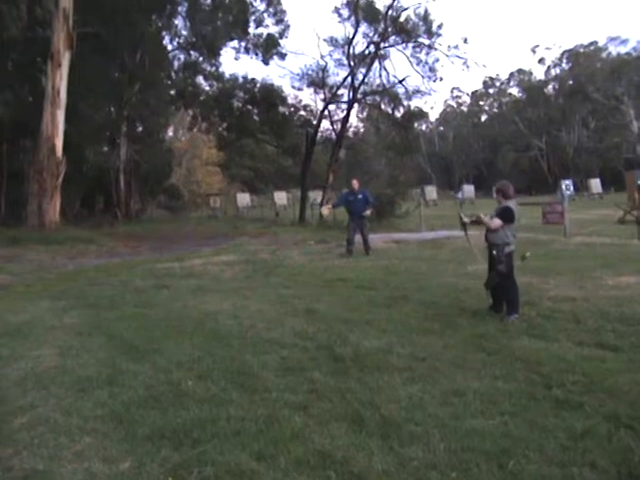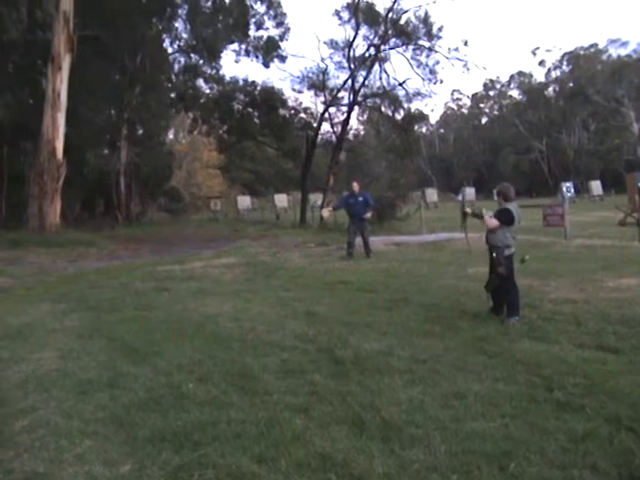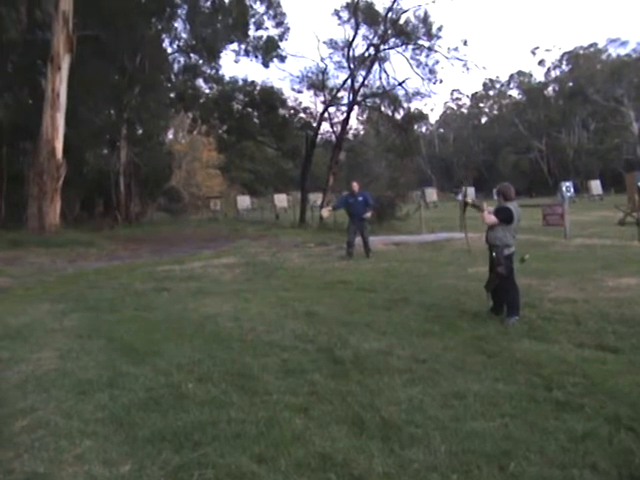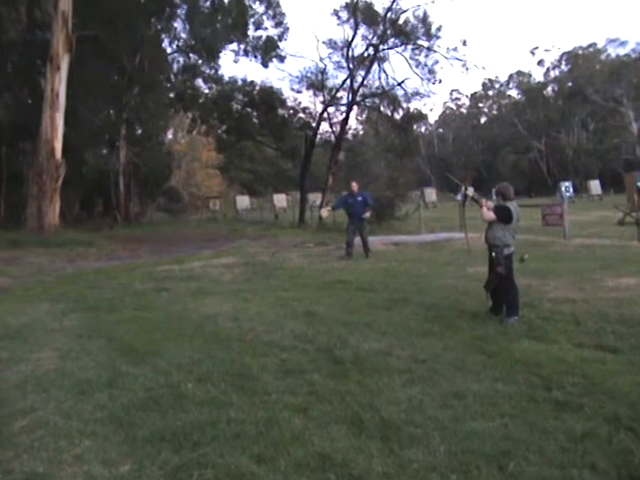
dt=0.2s
person 1, frame 1
left shoulder: (507, 209)
right shoulder: (505, 207)
left elbow: (493, 225)
right elbow: (492, 220)
left wrist: (483, 219)
right wrist: (475, 220)
left hip: (503, 250)
right hip: (497, 249)
left knee: (507, 280)
right knee: (494, 279)
left ankle: (513, 311)
right ankle: (497, 306)
person 1, frame 2
left shoulder: (507, 211)
right shoulder: (507, 209)
left elbow: (490, 224)
right elbow: (492, 217)
left wrist: (484, 215)
right wrist: (474, 212)
left hip: (503, 252)
right hip: (498, 251)
left knee: (507, 282)
right knee: (495, 281)
left ankle: (514, 314)
right ankle: (497, 308)
person 1, frame 3
left shoulder: (506, 210)
right shoulder: (507, 208)
left elbow: (488, 220)
right elbow: (492, 211)
left wrist: (485, 211)
left hip: (503, 251)
right hip: (498, 250)
left knee: (507, 282)
right knee: (496, 281)
left ankle: (513, 313)
right ankle: (497, 308)
person 1, frame 4
left shoulder: (506, 209)
right shoulder: (506, 207)
left elbow: (486, 217)
right elbow: (491, 206)
left wrist: (483, 206)
left hip: (503, 251)
right hip: (496, 250)
left knee: (507, 282)
right knee: (495, 281)
left ankle: (513, 313)
right ankle: (497, 308)
